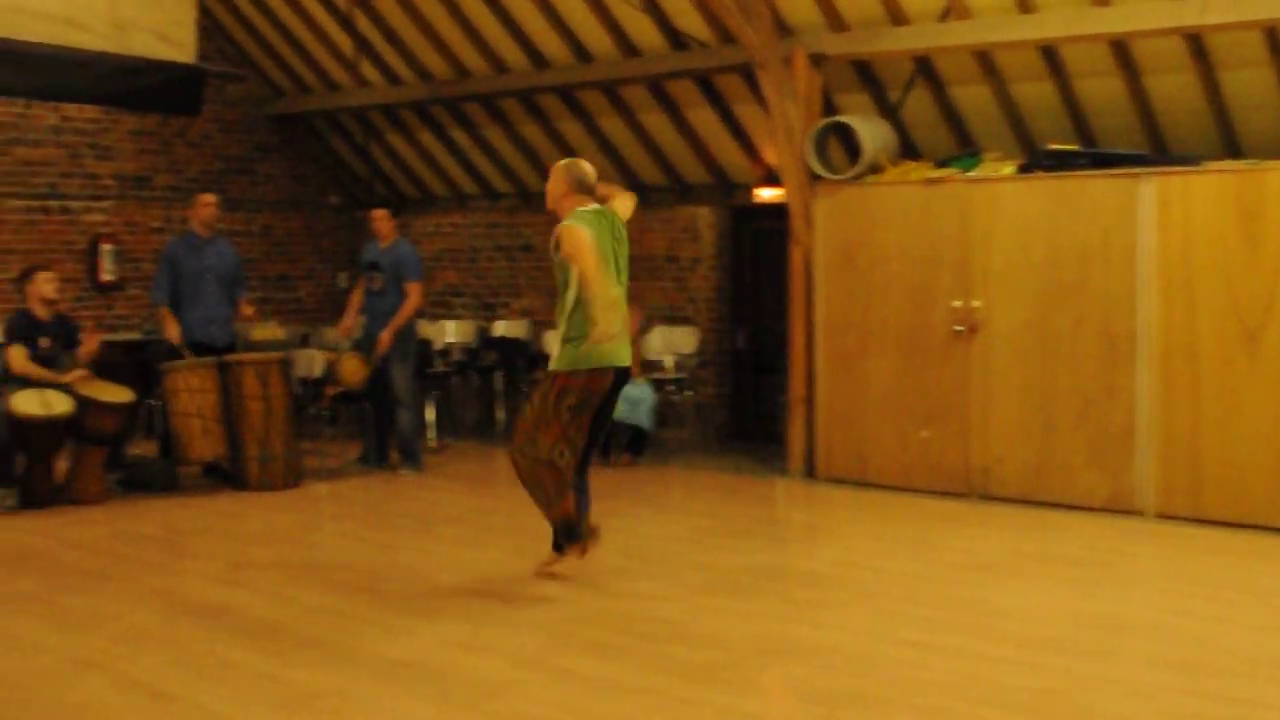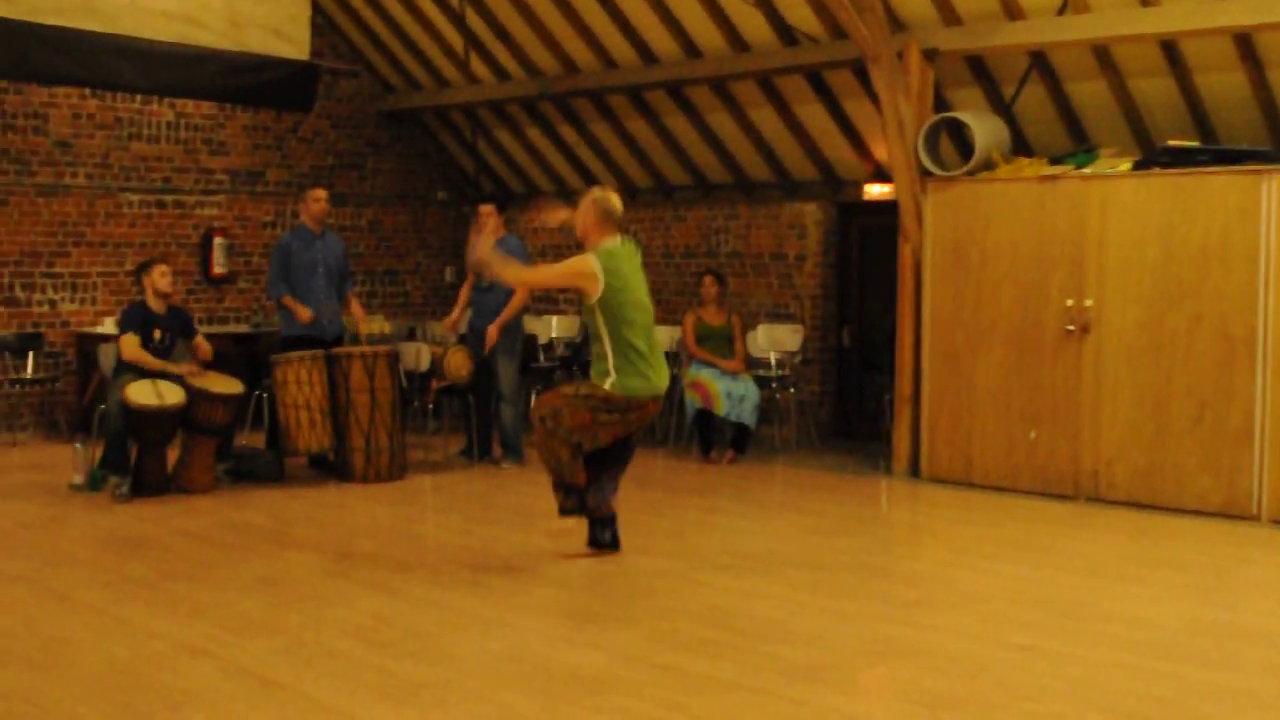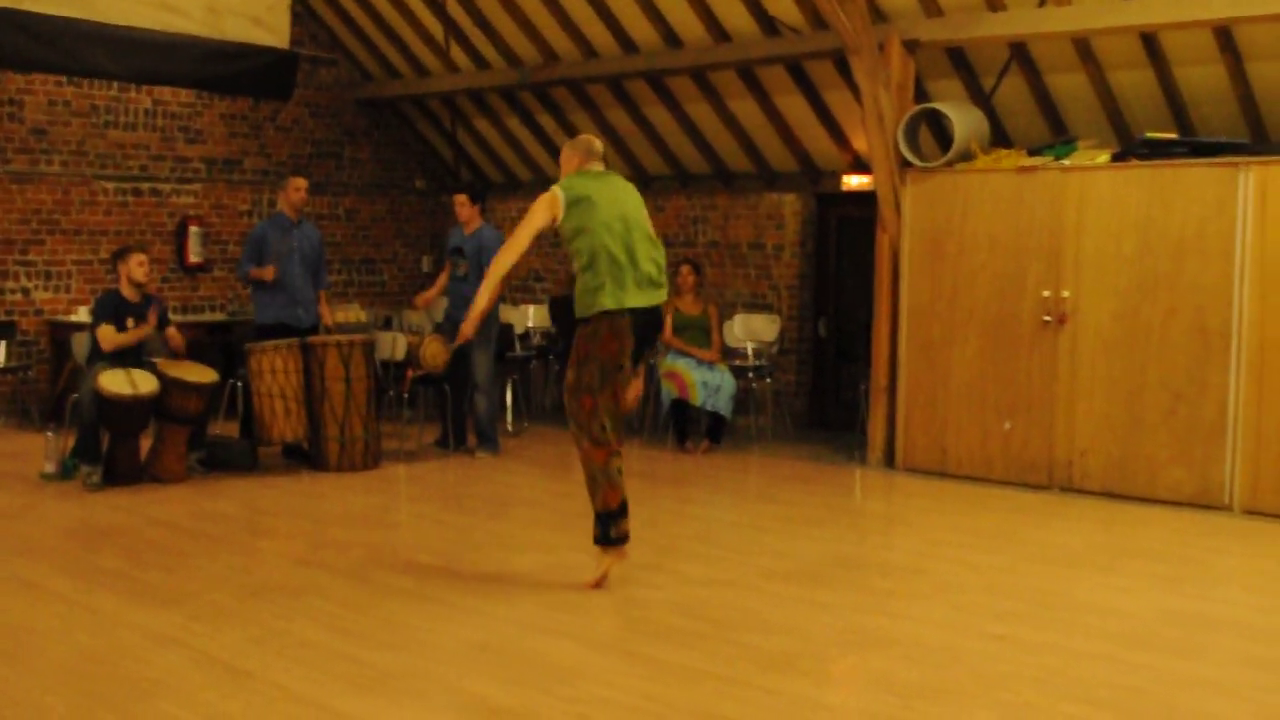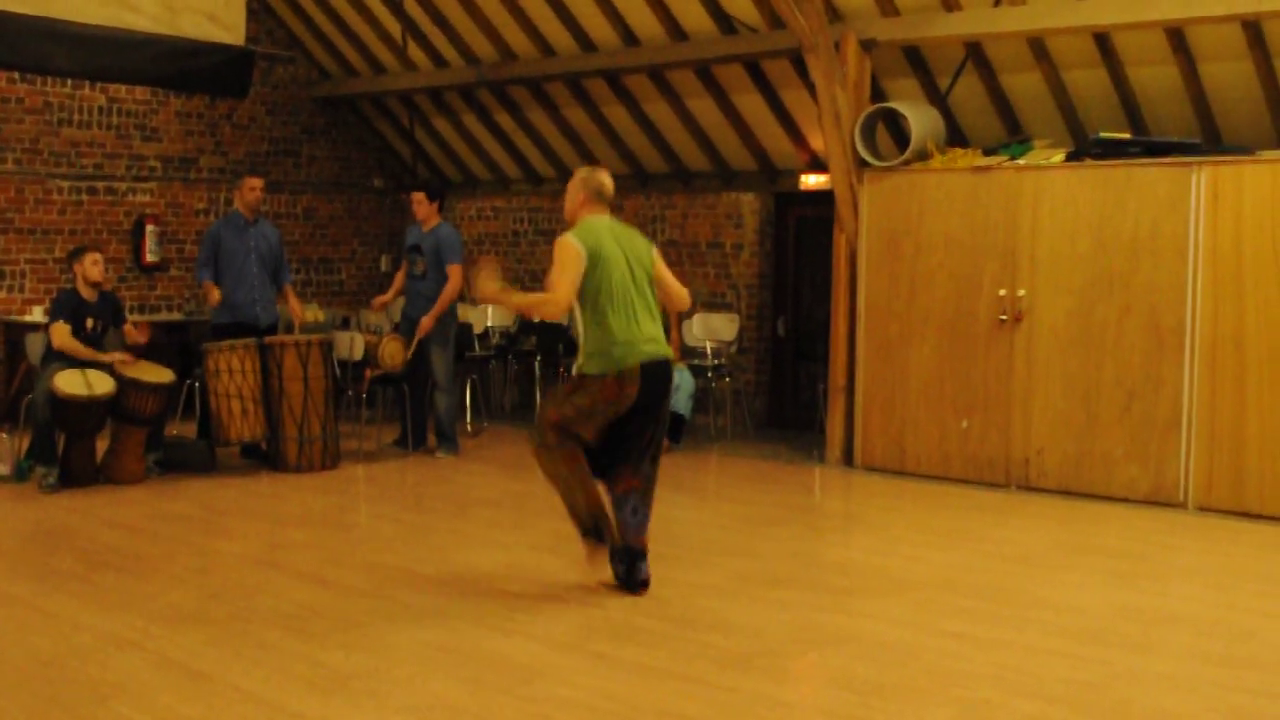
dt=0.5s
person 1, frame 1
left shoulder: (571, 230)
right shoulder: (611, 219)
left elbow: (591, 271)
right elbow: (625, 200)
left wrist: (606, 312)
right wrist: (601, 188)
left hip: (581, 364)
right hip: (615, 362)
left knee: (531, 451)
right knee: (570, 458)
left ankle: (574, 531)
right ankle: (567, 541)
person 1, frame 2
left shoulder: (591, 264)
right shoulder: (625, 249)
left elbow: (524, 280)
left wrist: (488, 256)
right wrist: (563, 216)
left hip: (627, 392)
right hip: (648, 386)
left knee: (548, 417)
right knee: (595, 459)
left ankle: (576, 497)
right ankle: (604, 535)
person 1, frame 3
left shoulder: (559, 194)
right shoulder: (626, 190)
left elbow: (516, 244)
right elbow: (648, 243)
left wrist: (481, 299)
left hip: (608, 313)
right hip: (650, 308)
left knee: (593, 424)
left ankle: (612, 535)
right ankle: (628, 375)
person 1, frame 4
left shoulder: (574, 241)
right shoulder: (638, 242)
left elbow: (556, 305)
right elbow: (680, 301)
left wrist: (497, 294)
left hip: (613, 369)
right hip: (657, 366)
left knee: (551, 436)
right knee: (632, 472)
left ankle: (596, 529)
right ankle: (633, 569)
person 2, frame 1
left shoulder: (228, 250)
right shoulder: (175, 250)
left elbow: (237, 286)
right elbow: (161, 290)
left wrist: (243, 307)
right wrist: (168, 321)
left hip: (222, 337)
right hip: (186, 339)
left knee: (221, 400)
left ankle: (215, 460)
right ankle: (168, 462)
person 2, frame 2
left shoulder: (337, 244)
right shoulder: (287, 243)
right elbow: (276, 284)
left wrist: (352, 304)
right wrist: (297, 308)
left hip: (331, 331)
right hip: (296, 332)
left ankle: (319, 452)
right ankle: (274, 453)
person 2, frame 3
left shoulder: (313, 233)
right shoulder: (263, 231)
right elbow: (243, 268)
left wrist: (322, 305)
right wrist: (261, 272)
left hip: (306, 319)
right hip: (272, 319)
left ankle: (293, 441)
right ankle: (247, 442)
person 2, frame 4
left shoulder: (271, 233)
right shoulder: (218, 231)
left elbow: (281, 271)
right elbow: (203, 268)
left wrist: (290, 298)
right wrist: (210, 290)
left hip: (265, 319)
right hip: (230, 319)
left ankle: (252, 441)
right ankle: (205, 442)
person 3, frame 1
left shoulder: (405, 252)
right shoulder: (368, 249)
left elbow: (415, 297)
left wrist: (391, 330)
right wrist: (351, 316)
left hip: (398, 335)
right hip: (371, 333)
left knee: (402, 396)
right knee: (373, 394)
left ankle: (410, 457)
right ankle: (375, 453)
person 3, frame 2
left shoulder: (513, 248)
left elbow: (522, 293)
left wrist: (498, 325)
right wrist: (457, 312)
left hip: (505, 331)
right hip: (477, 328)
left knee: (507, 391)
right knee: (476, 389)
left ankle: (512, 452)
right ankle: (478, 448)
person 3, frame 3
left shoulder: (490, 237)
right shoulder: (454, 234)
right wrist: (433, 293)
left hip: (480, 321)
right hip: (452, 317)
left knee: (481, 381)
right knee: (452, 378)
left ankle: (487, 442)
right ankle: (453, 437)
person 3, frame 4
left shoulder: (448, 236)
right shoulder: (411, 232)
left elbow: (455, 281)
left wrist: (432, 316)
right wrist: (389, 296)
left hip: (438, 320)
right hip: (410, 317)
left knee: (441, 381)
right knee: (410, 379)
left ankle: (447, 441)
right ankle: (412, 437)
person 4, frame 1
left shoulder: (64, 324)
right shoulder: (18, 323)
left elbow: (80, 360)
left wrist: (90, 351)
right wrist: (62, 378)
left hip: (56, 387)
right hip: (22, 387)
person 4, frame 2
left shoulder: (179, 314)
right shoulder: (134, 312)
left elbow: (200, 345)
right elbow: (130, 353)
left wrist: (204, 352)
right wrist: (173, 368)
left hip: (165, 376)
right hip: (132, 376)
right knee: (116, 405)
right ankle: (118, 472)
person 4, frame 3
left shoulder: (153, 302)
right shoulder: (108, 301)
left elbow: (173, 338)
right elbow: (108, 343)
left wrist: (178, 344)
right wrist: (146, 330)
left hip: (137, 364)
right hip: (107, 364)
right knee: (90, 393)
left ankle: (192, 451)
right ankle: (90, 462)
person 4, frame 4
left shoulder: (109, 301)
right shoulder: (65, 300)
left elbow: (128, 331)
right elbow: (60, 341)
left wrist: (137, 338)
right wrist: (103, 357)
left hip: (95, 366)
right hip: (62, 364)
right knee: (43, 394)
left ankle: (150, 453)
right ankle: (45, 464)
